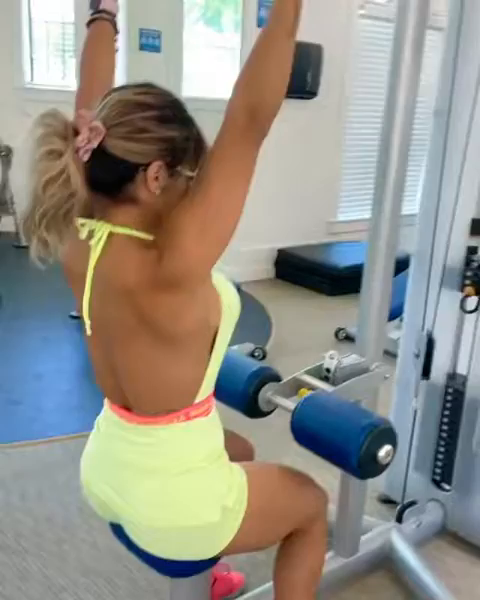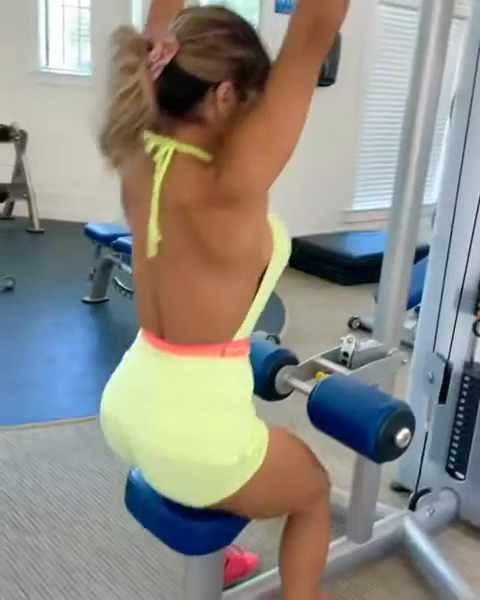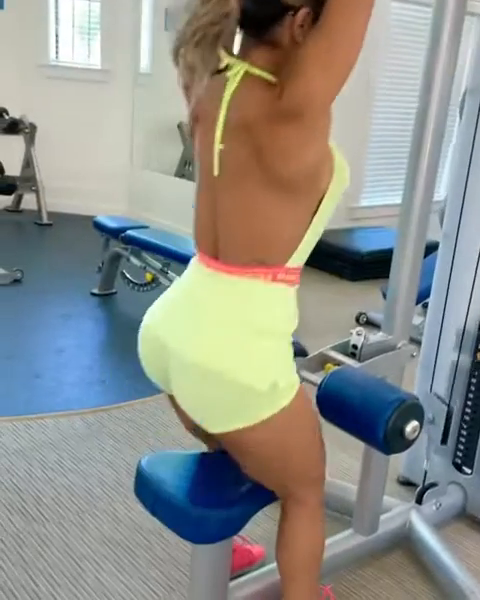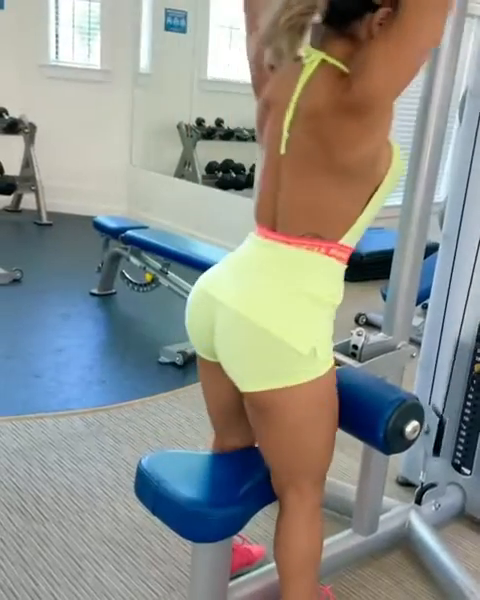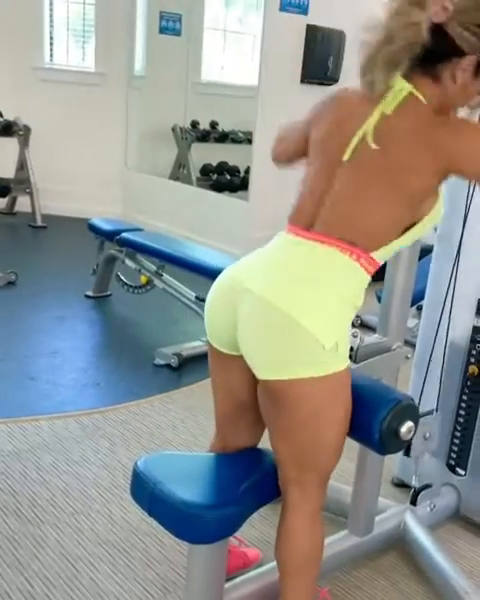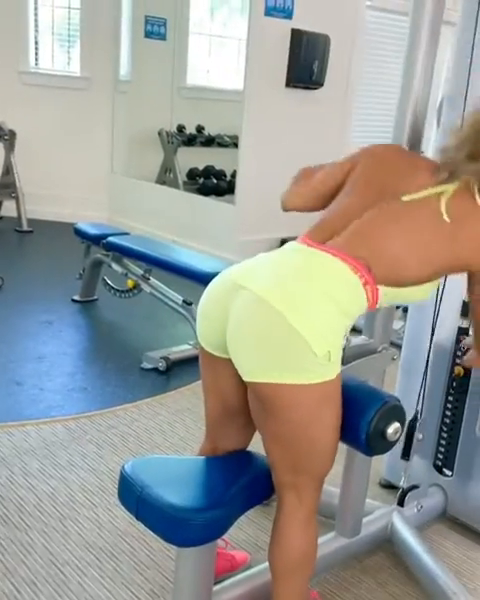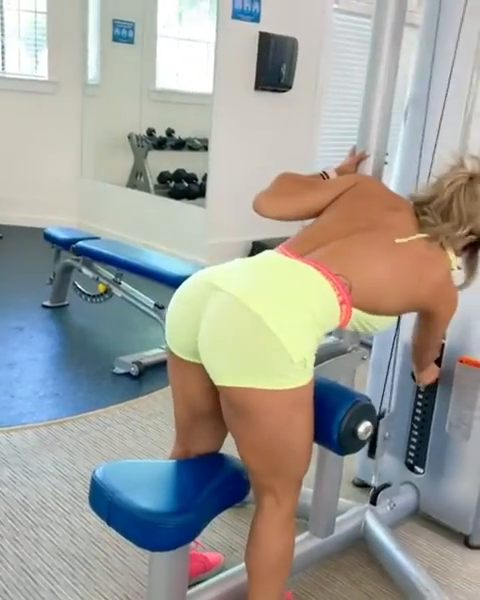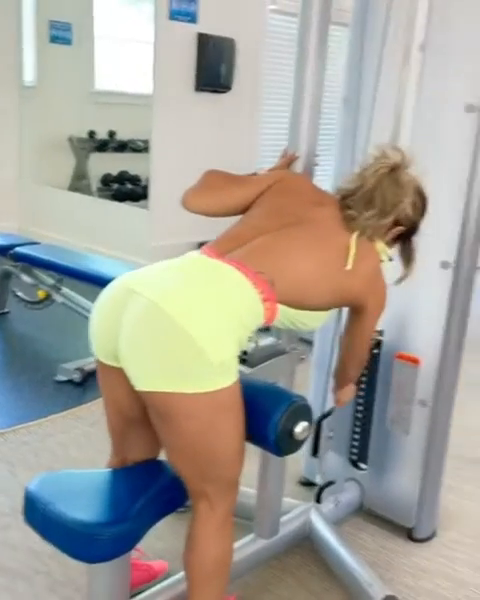
dt=0.3s
person 1, frame 1
left shoulder: (79, 237)
right shoulder: (167, 270)
left elbow: (94, 120)
right elbow: (252, 119)
left hip: (105, 474)
right hip: (173, 504)
left knee: (238, 454)
right knee: (310, 505)
person 1, frame 2
left shoulder: (141, 157)
right shoulder: (227, 190)
left hip: (125, 406)
right hip: (194, 440)
left knee: (270, 445)
right knee: (312, 494)
person 1, frame 3
left shoulder: (207, 87)
right shoulder: (290, 110)
left hip: (168, 325)
right hip: (233, 354)
left knee: (229, 450)
right knee: (304, 494)
person 1, frame 4
left shoulder: (278, 76)
right shoulder: (358, 99)
left hip: (218, 294)
right hip: (280, 321)
left knee: (231, 449)
right knee: (300, 493)
person 1, frame 5
left shoulder: (341, 103)
left elbow: (281, 150)
left hip: (238, 284)
right hip: (302, 316)
left knee: (231, 448)
right knee: (305, 490)
person 1, frame 6
left shoulder: (388, 158)
left elbow: (294, 196)
left hip: (231, 286)
right hip: (295, 323)
left knee: (221, 450)
right knee: (299, 494)
person 1, frame 7
left shoulder: (369, 190)
right shoulder: (439, 283)
left elbow: (268, 201)
right elbow: (424, 356)
left wrist: (334, 178)
right wrist: (425, 371)
left hip: (202, 290)
right hip: (264, 328)
left knee: (192, 453)
right knee: (278, 497)
person 1, frame 8
left shoulder: (295, 186)
right shoulder: (368, 276)
left elbow: (196, 197)
right elbow: (350, 364)
right wrist: (343, 388)
left hip: (123, 295)
right hip: (187, 331)
left knee: (129, 462)
right knee: (214, 501)
